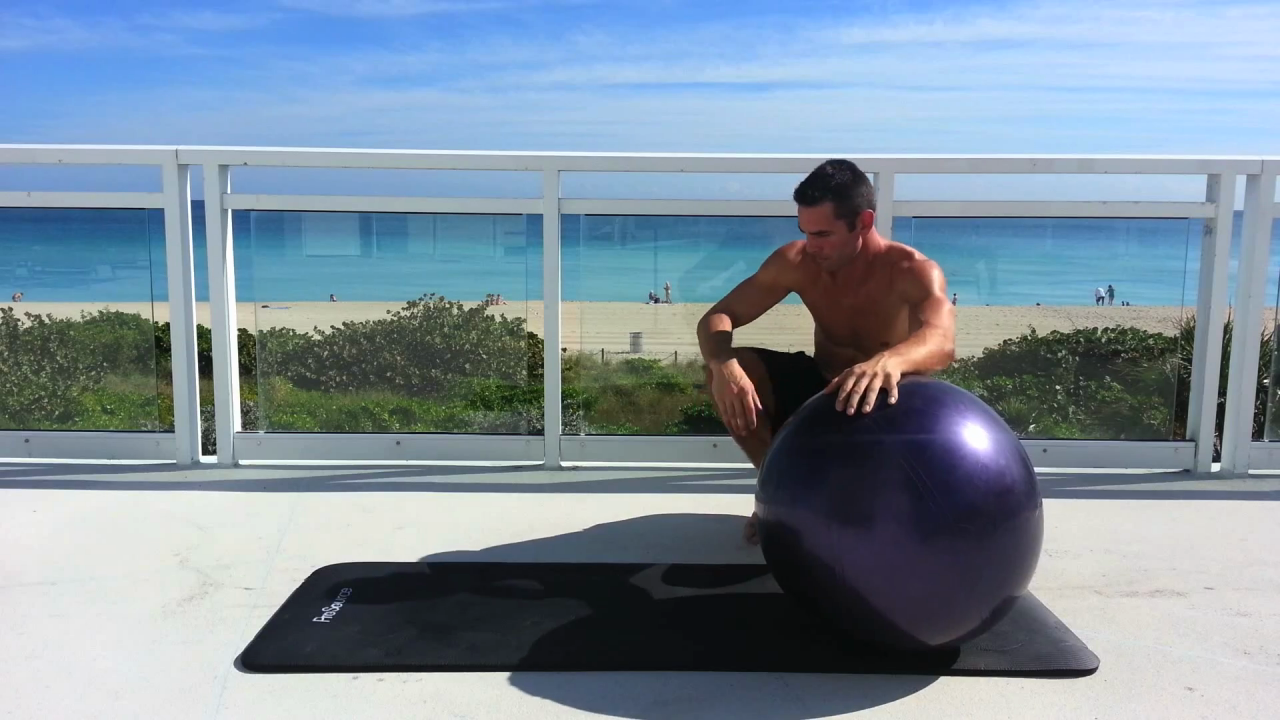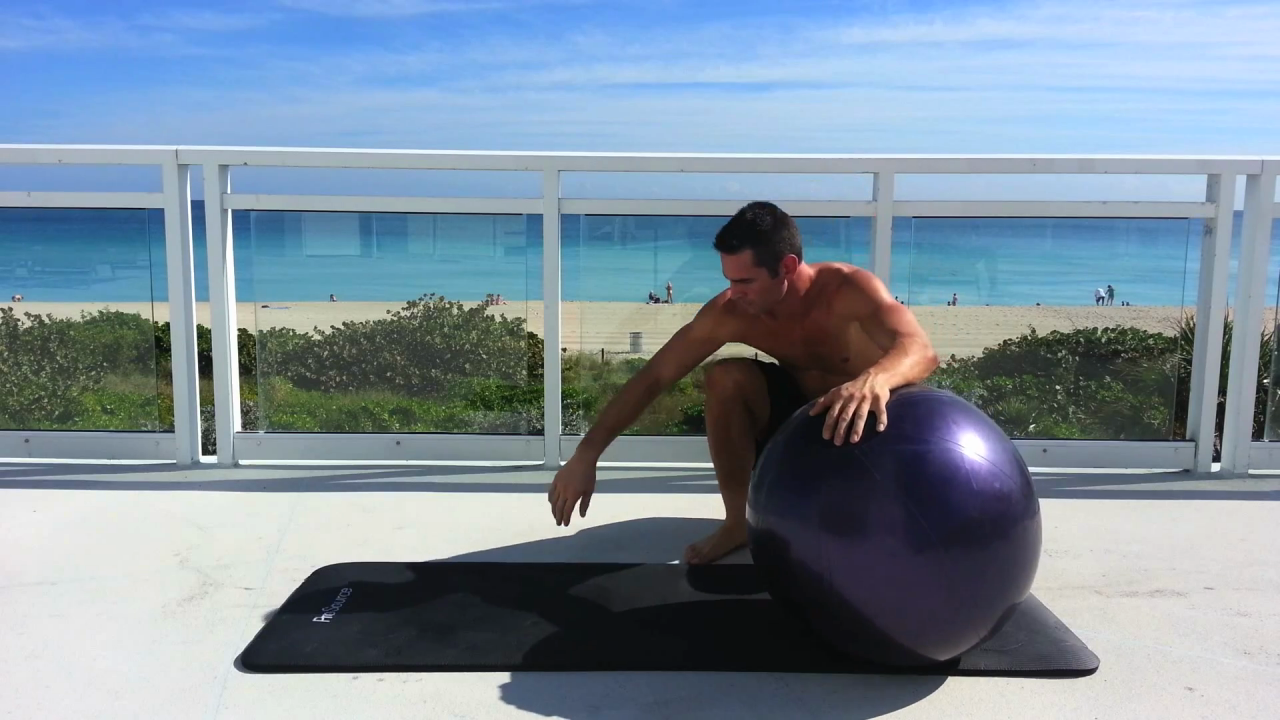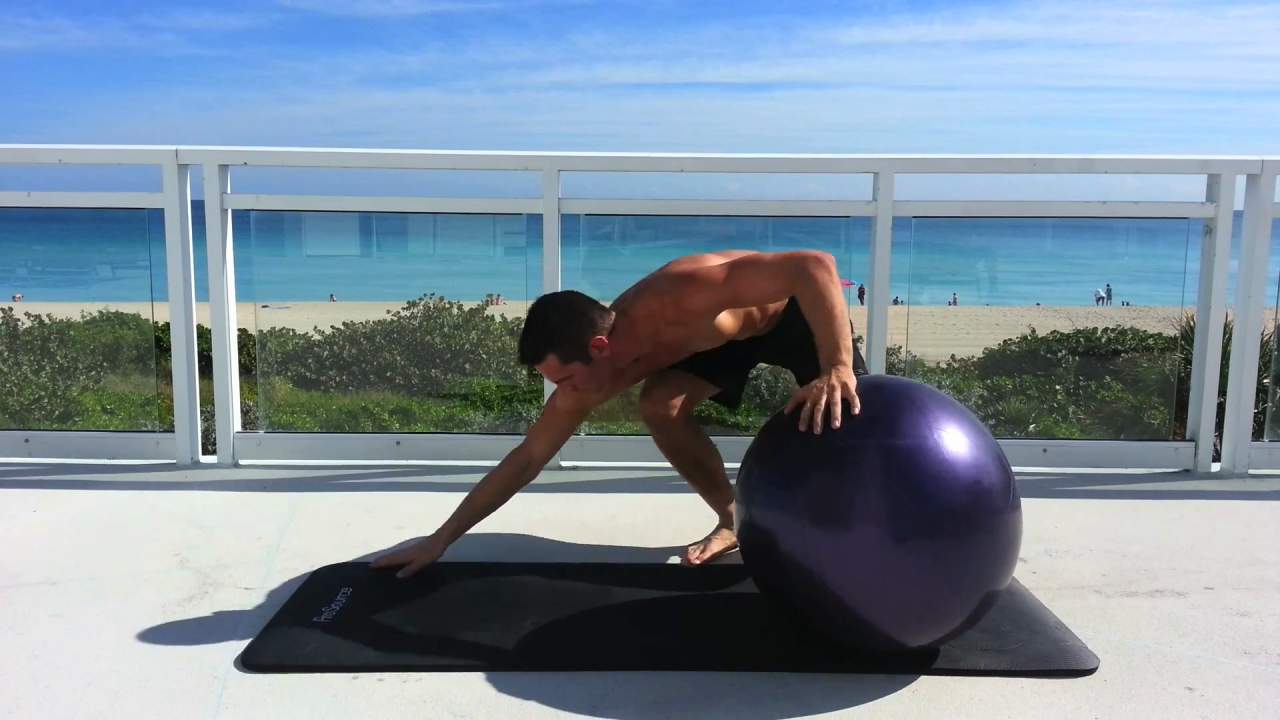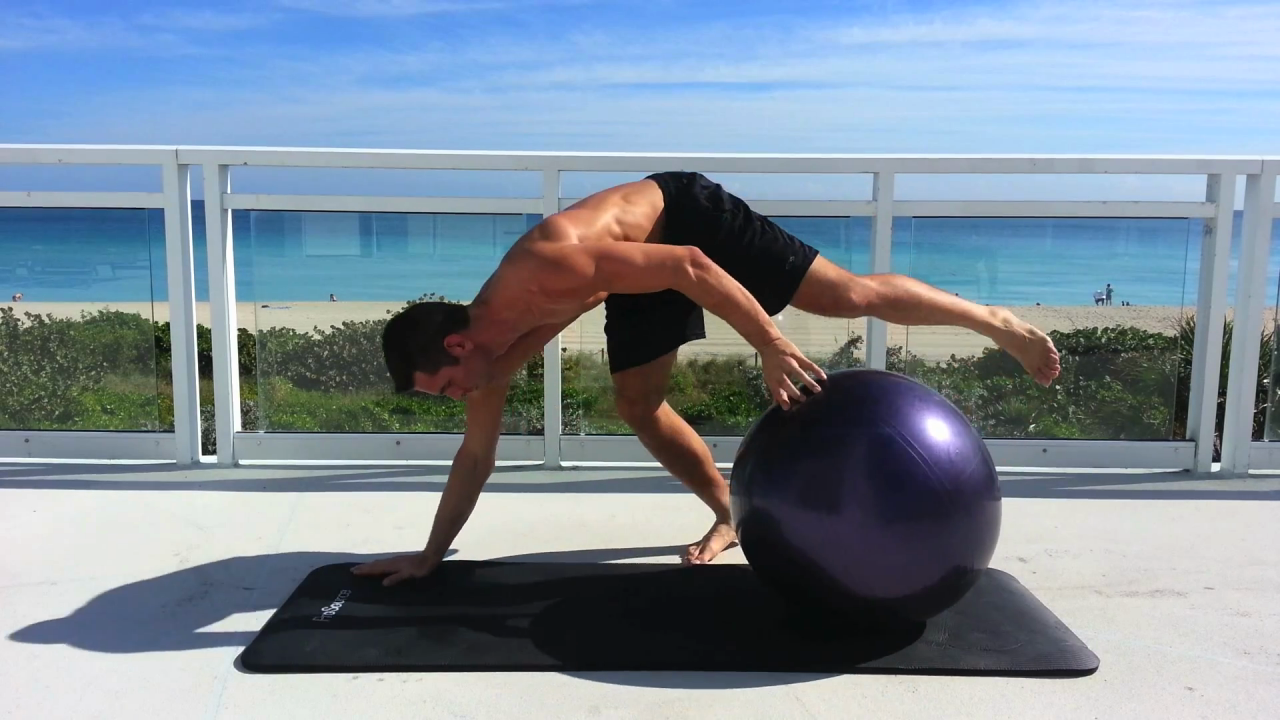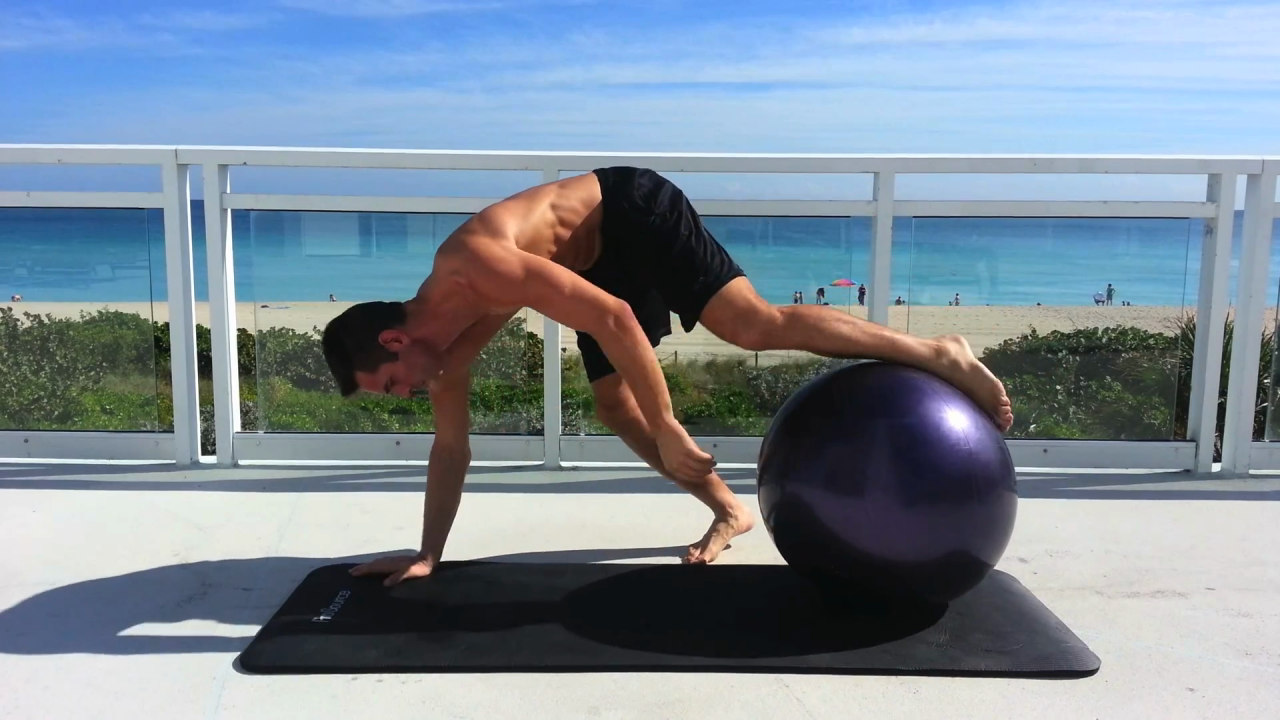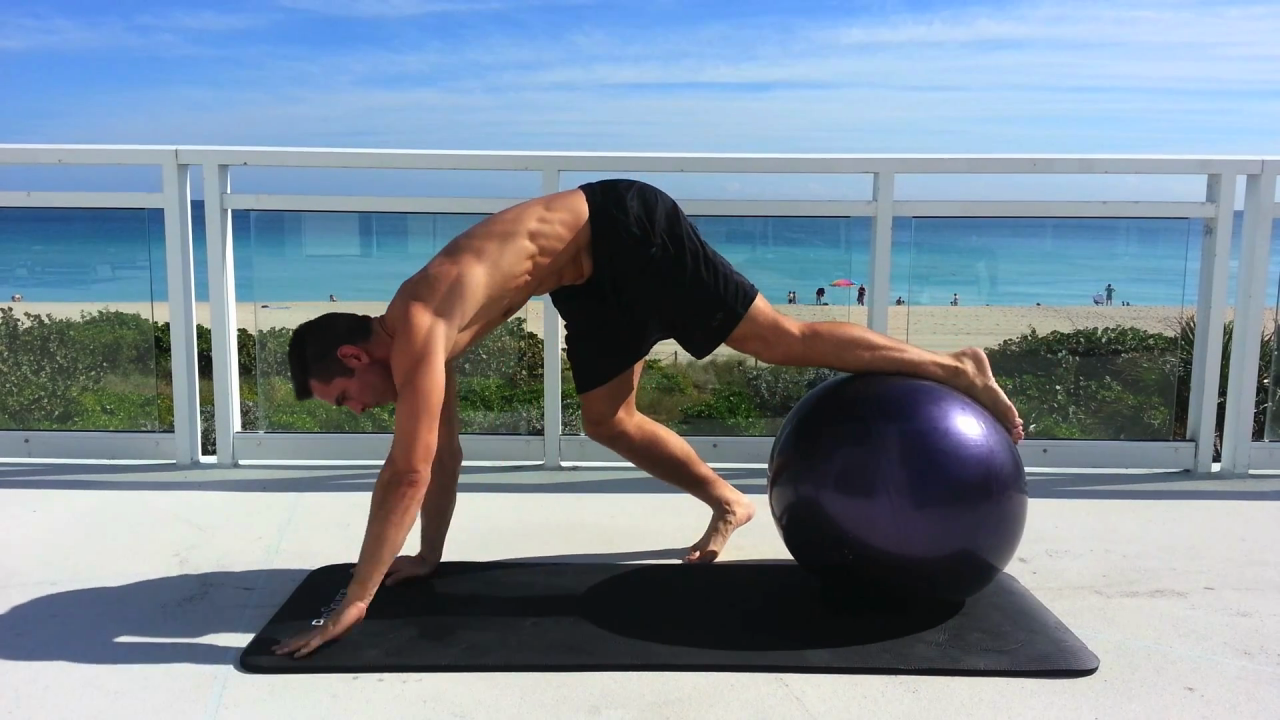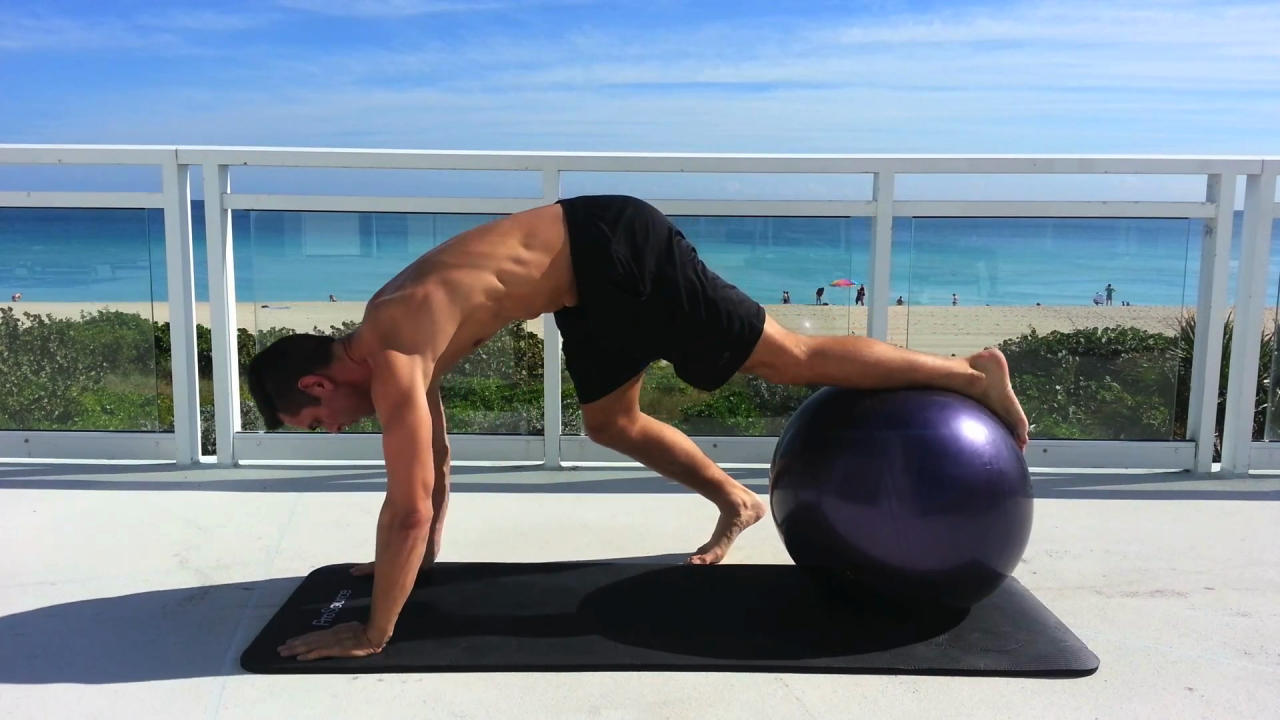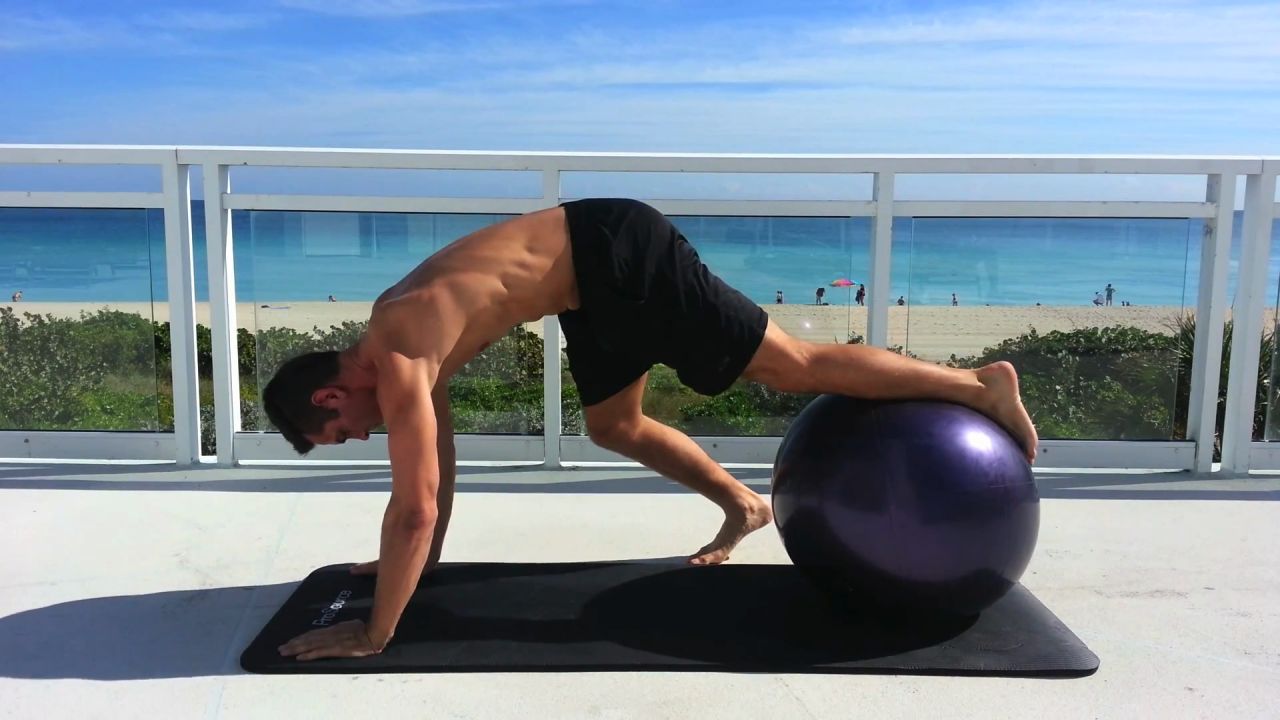
dt=0.5s
person 1, frame 1
left shoulder: (913, 272)
right shoulder: (795, 262)
left elbow: (940, 342)
right elbow: (718, 318)
left wrist: (885, 362)
right wrist: (724, 366)
left hip: (885, 404)
right knee: (733, 367)
person 1, frame 2
left shoulder: (849, 289)
right shoulder: (729, 312)
left elbow: (920, 352)
right elbow: (652, 377)
left wrist: (873, 381)
right wrist: (586, 454)
left hip: (862, 422)
right hip: (798, 408)
right knee: (726, 377)
right ankle: (738, 522)
person 1, frame 3
left shoulder: (681, 295)
right shoulder: (596, 371)
left elbow: (816, 265)
right elbow: (528, 458)
left wrist: (838, 371)
right wrist: (442, 539)
left hip: (791, 306)
right hip: (729, 329)
right knee: (659, 406)
right ankle: (733, 520)
person 1, frame 4
left shoulder: (540, 276)
right shoulder: (493, 345)
left elbow: (690, 267)
right elbow: (475, 456)
left wrist: (774, 347)
right wrist: (429, 555)
left hip: (686, 211)
right hip: (639, 263)
left knee: (847, 295)
right knee: (637, 406)
left ankle: (1001, 324)
right ankle: (729, 514)
person 1, frame 5
left shoulder: (475, 269)
right shoulder: (445, 337)
left elbow: (614, 321)
right elbow: (449, 445)
left wrist: (668, 437)
right wrist: (429, 553)
left hip: (631, 210)
right hip: (601, 257)
left knee: (753, 324)
right knee: (617, 409)
left ankle: (939, 357)
right ankle: (730, 511)
person 1, frame 6
left shoulder: (415, 334)
right shoulder: (415, 332)
left elbow: (407, 472)
right elbow: (442, 452)
left wrist: (355, 599)
right wrist: (428, 556)
left hip: (627, 227)
right hip: (592, 270)
left knee: (781, 341)
right knee: (608, 422)
left ankle: (956, 371)
right ankle: (728, 504)
person 1, frame 7
left shoulder: (388, 359)
right shoulder: (384, 320)
left elbow: (409, 504)
right elbow: (435, 451)
left wrist: (374, 632)
right wrist: (422, 555)
left hip: (617, 253)
right hip: (593, 257)
left knee: (794, 359)
right knee: (611, 424)
left ankle: (971, 374)
right ankle: (735, 502)
person 1, frame 8
left shoulder: (395, 363)
right shoulder: (393, 325)
left elbow: (414, 507)
right elbow: (438, 453)
left wrist: (374, 632)
right wrist: (423, 560)
left hip: (617, 255)
right hip: (596, 264)
left knee: (795, 366)
right knee: (615, 428)
left ankle: (979, 386)
right ankle: (742, 505)
